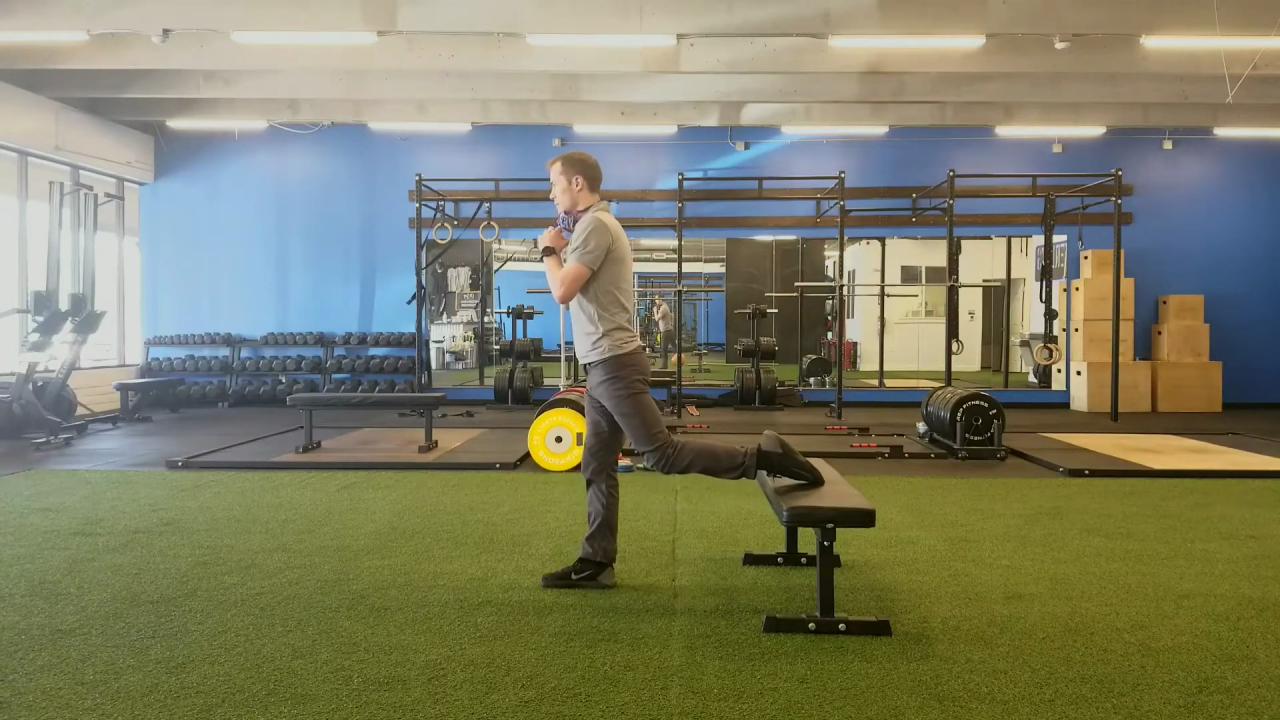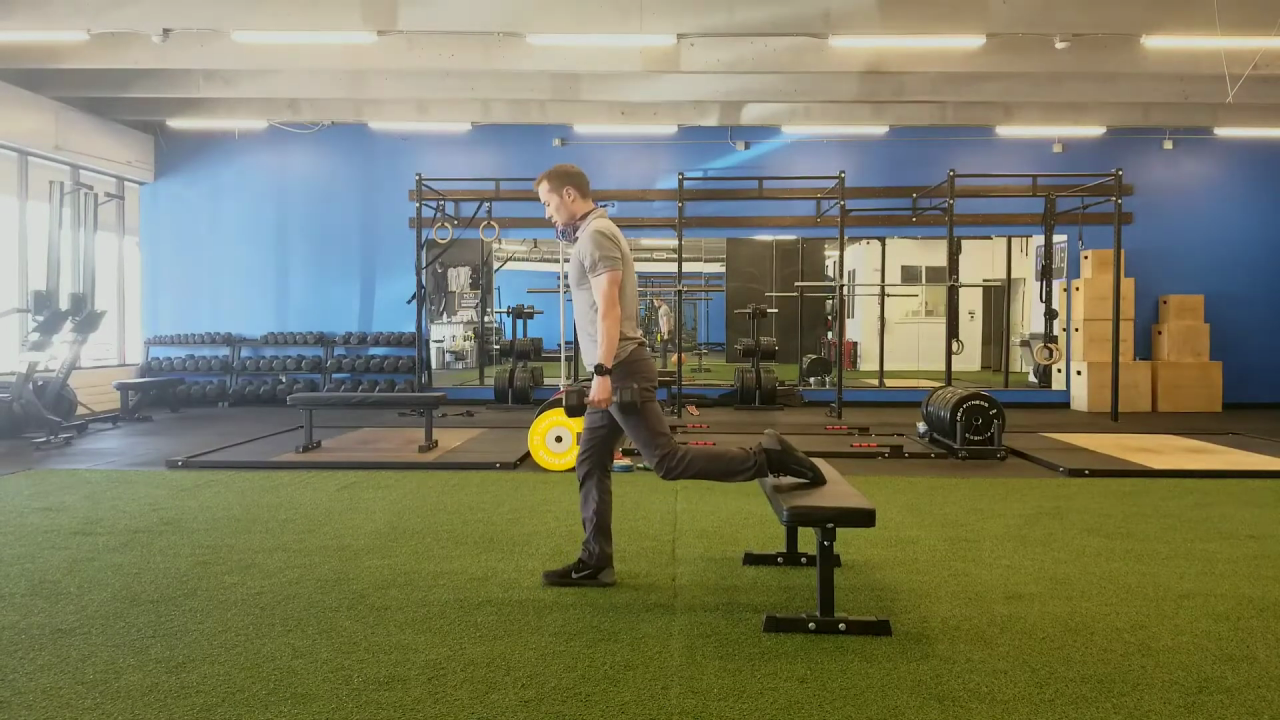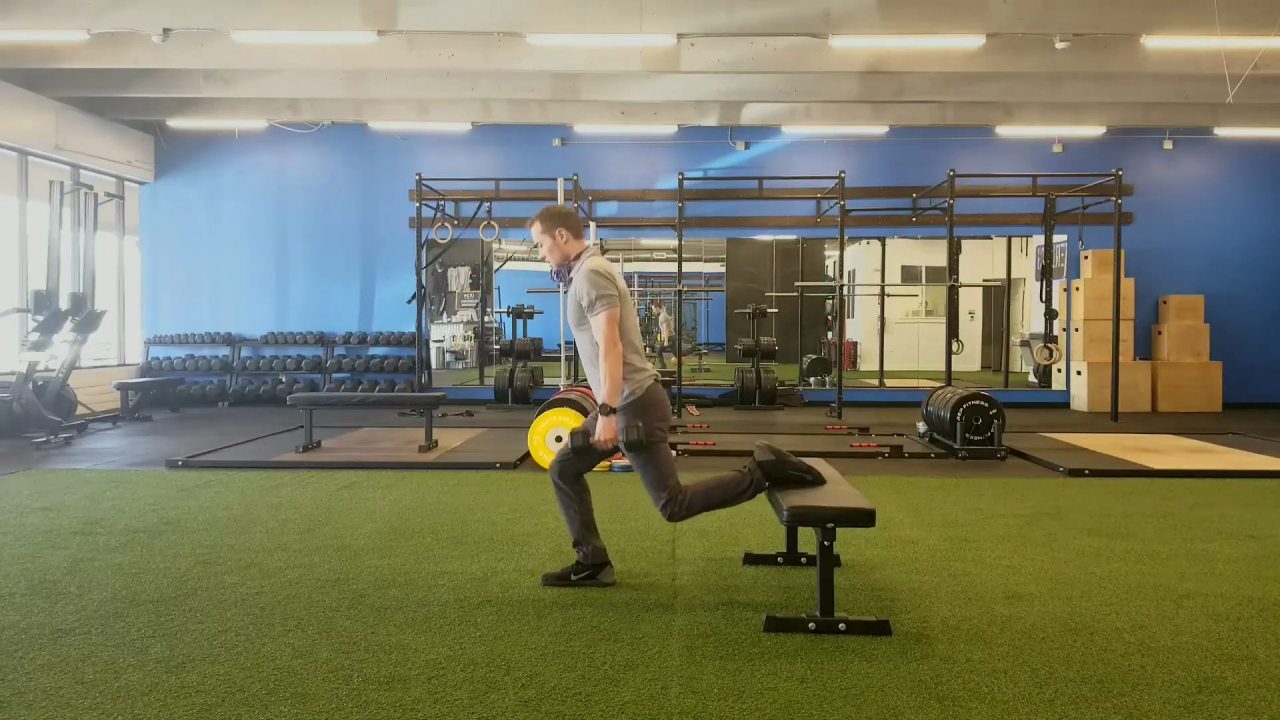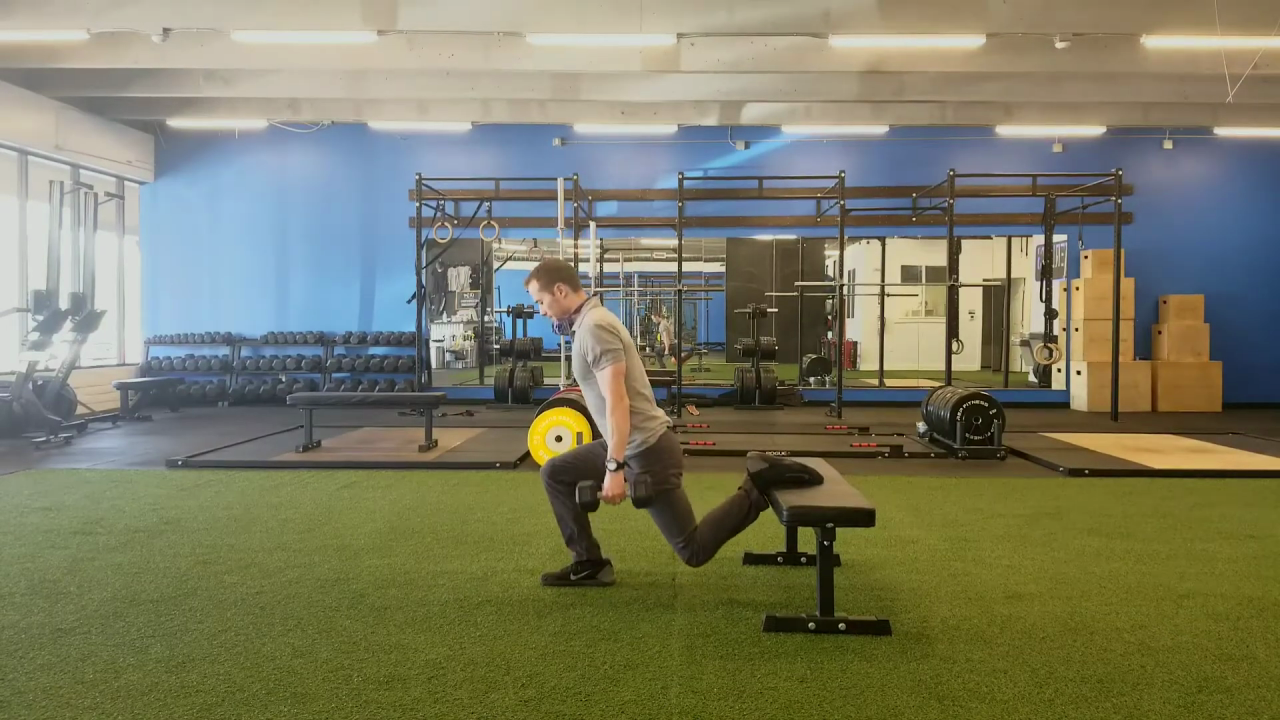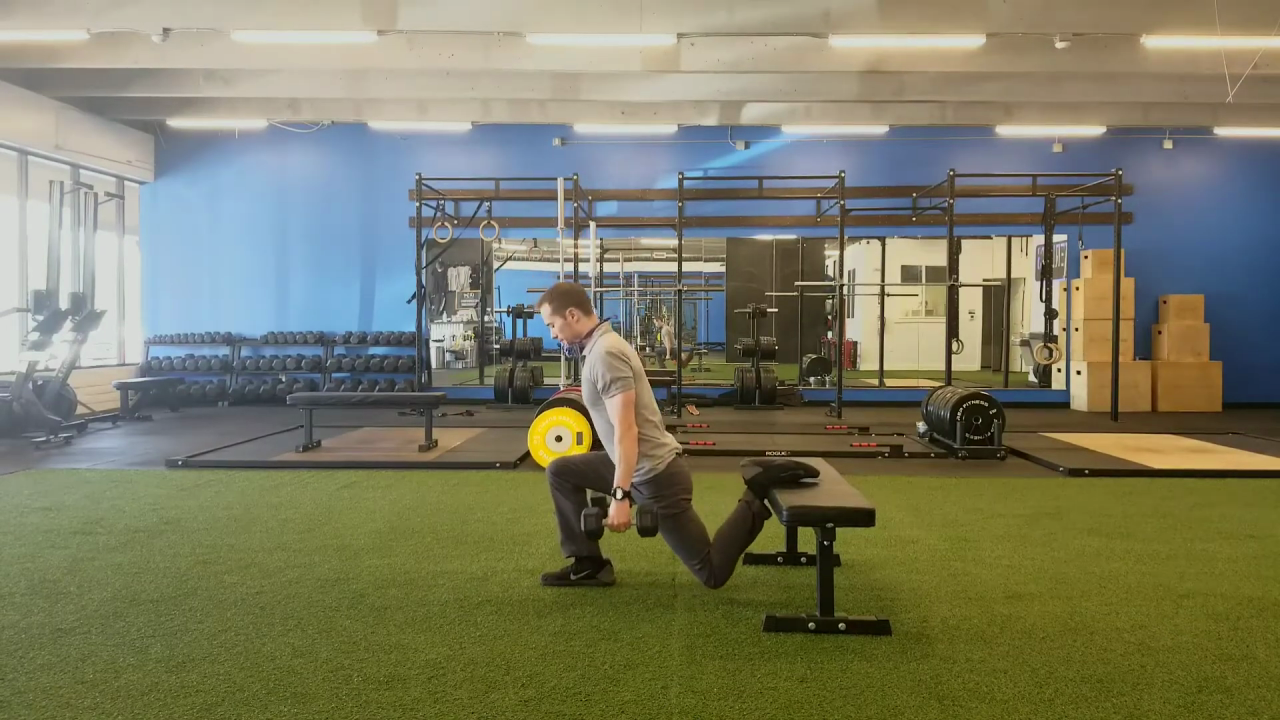
dt=0.4s
person 1, frame 1
left shoulder: (594, 225)
right shoulder: (595, 225)
left elbow: (563, 291)
left wrist: (549, 251)
right wrist: (563, 251)
left hip: (614, 364)
right hip: (603, 366)
left knee: (663, 454)
right knee: (597, 468)
left ankle: (762, 457)
right ankle: (596, 563)
person 1, frame 2
left shoulder: (596, 234)
right shoulder: (593, 234)
left elbow: (609, 308)
left wrist: (603, 372)
right wrist: (602, 372)
left hip: (620, 369)
right hip: (612, 370)
left knee: (667, 460)
right knee: (591, 466)
left ankle: (766, 457)
right ankle: (594, 563)
person 1, frame 3
left shoulder: (590, 274)
right shoulder: (588, 271)
left elbow: (610, 348)
left wrist: (606, 412)
right wrist: (606, 409)
left hip: (633, 404)
right hip: (622, 401)
left knee: (672, 503)
right knee: (564, 468)
left ankle: (762, 470)
right ankle: (592, 563)
person 1, frame 4
left shoulder: (594, 327)
right shoulder: (591, 322)
left elbow: (617, 402)
left wrist: (614, 468)
right wrist: (613, 458)
left hip: (646, 450)
right hip: (631, 444)
left knee: (693, 549)
right knee: (556, 473)
left ankle: (759, 485)
right ankle: (589, 562)
person 1, frame 5
left shoulder: (605, 354)
right shoulder: (604, 344)
left elbow: (626, 430)
left wrist: (620, 497)
right wrist: (620, 487)
left hip: (655, 477)
right hip: (642, 467)
left knee: (711, 571)
right knee: (560, 472)
left ankle: (758, 499)
right ankle: (588, 563)
